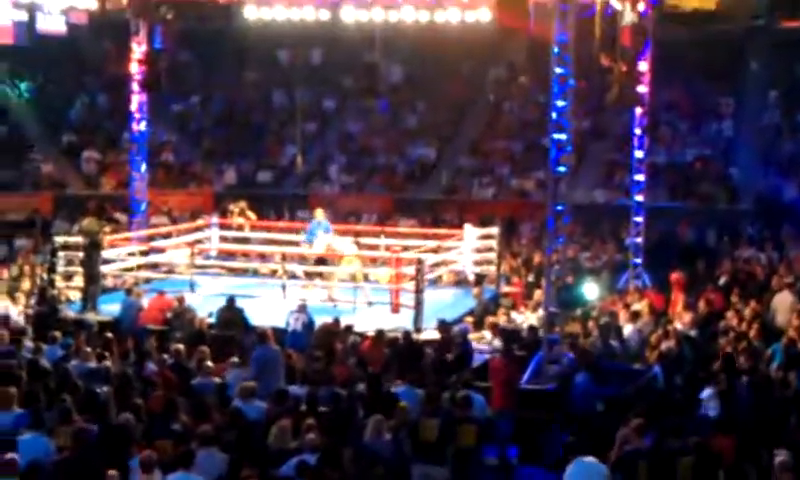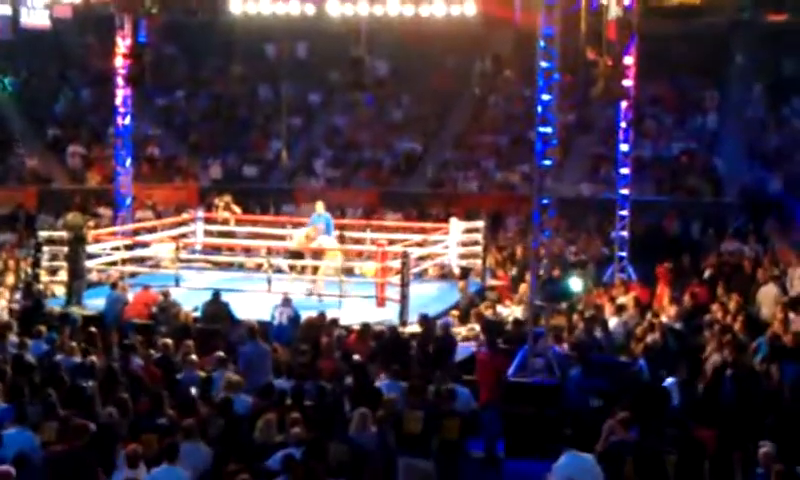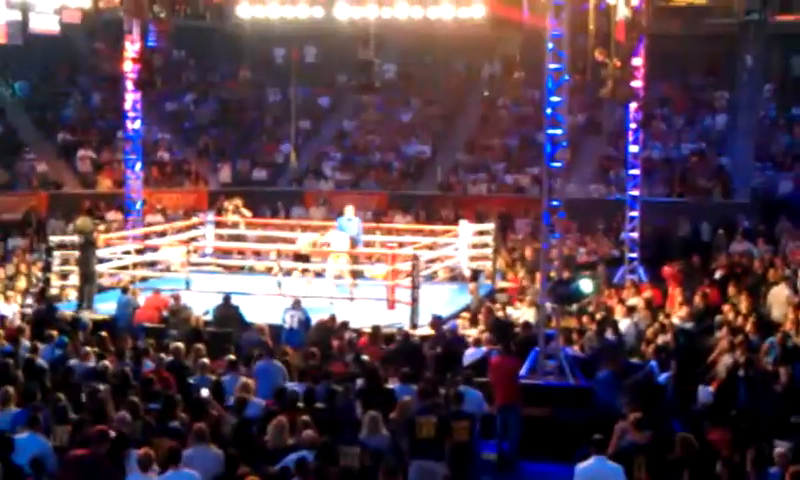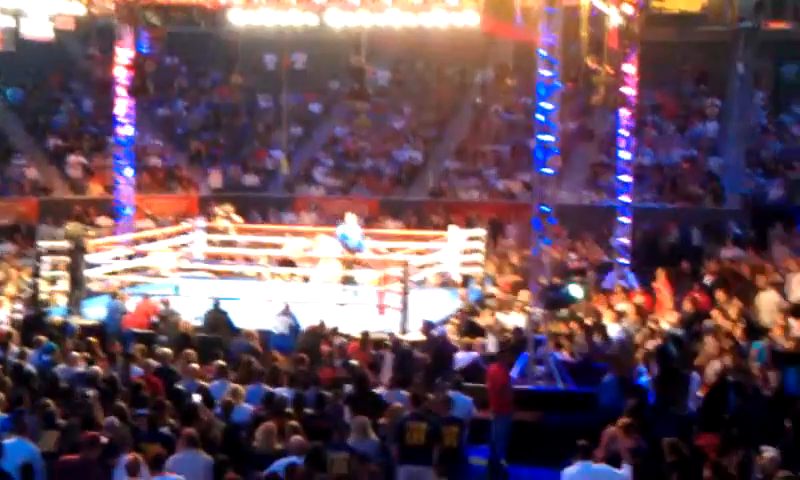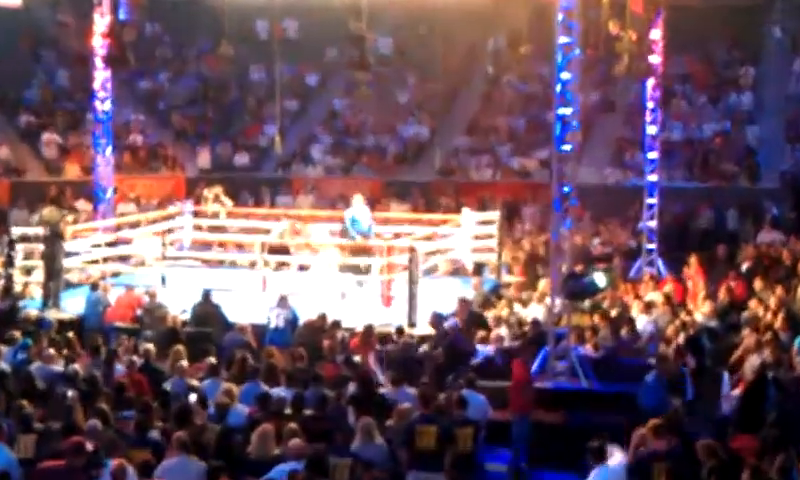
dt=0.4s
person 1, frame 1
left shoulder: (495, 360)
right shoulder: (508, 364)
left hip: (497, 402)
right hip: (506, 402)
left knee: (501, 430)
right knee: (505, 431)
left ankle: (503, 456)
right ankle: (503, 456)
person 1, frame 2
left shoulder: (481, 355)
right shoulder: (497, 357)
left elbow: (478, 375)
right elbow: (503, 376)
left hip: (484, 396)
right hip: (495, 396)
left knee: (487, 425)
right knee: (494, 425)
left ankle: (489, 450)
right ankle: (492, 451)
person 1, frame 3
left shoulder: (494, 360)
right shoulder: (515, 361)
left elbow: (491, 380)
right elbow: (517, 378)
left hip: (499, 400)
right hip: (513, 400)
left knee: (501, 428)
right knee: (513, 429)
left ankle: (502, 454)
right ankle: (511, 456)
person 1, frame 4
left shoulder: (492, 368)
right shoulder: (504, 372)
right elbow: (506, 391)
left hip: (495, 407)
right hip: (503, 408)
left knee: (495, 435)
right knee: (501, 436)
left ankle: (494, 460)
right ankle: (498, 462)
person 1, frame 5
left shoulder: (518, 363)
right shoulder: (522, 371)
right elbow: (525, 394)
left hip: (523, 409)
right hip: (521, 410)
left knee: (520, 440)
right knee: (520, 440)
left ankle: (520, 463)
right ankle: (519, 464)
